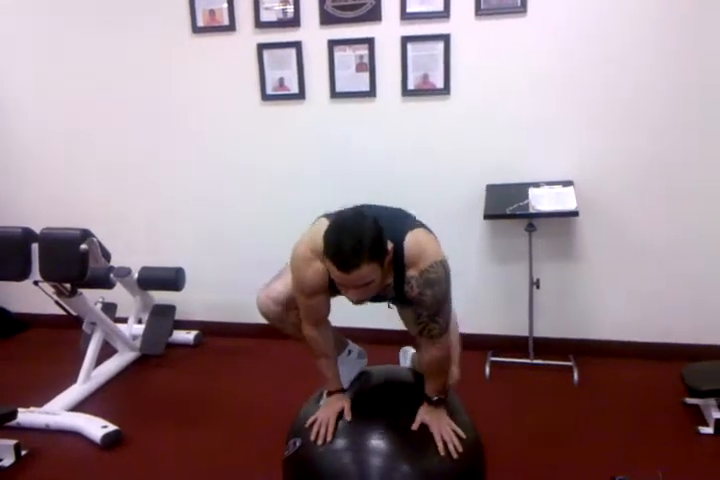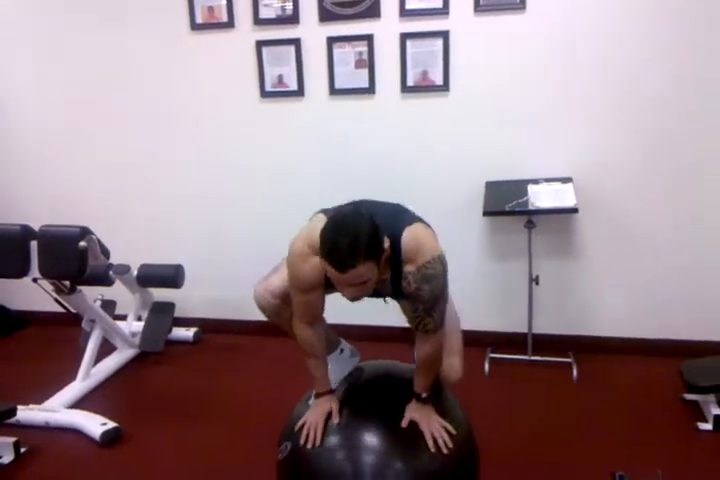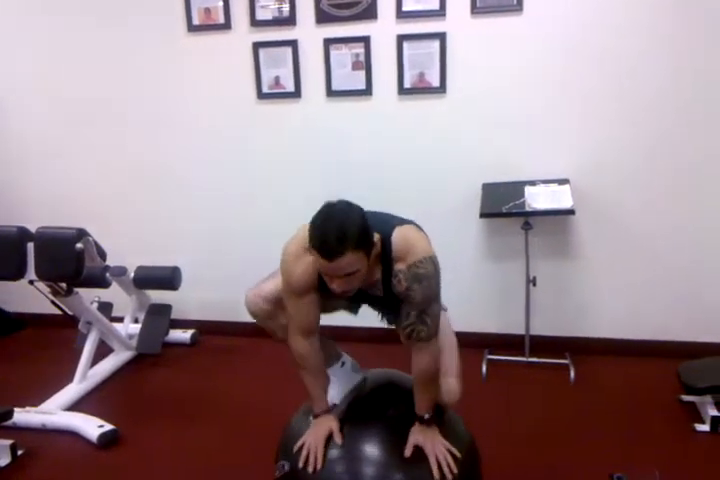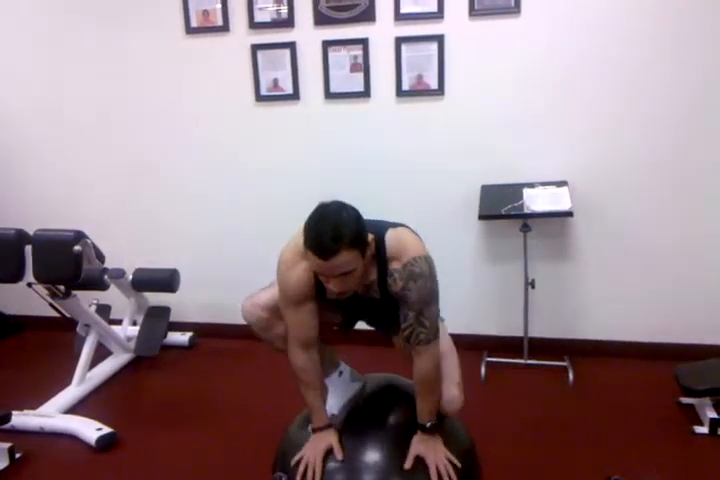
dt=0.2s
person 1, frame 1
left shoulder: (425, 264)
right shoulder: (309, 254)
left elbow: (435, 342)
right elbow: (314, 325)
left wrist: (434, 404)
right wrist: (335, 391)
left hip: (408, 278)
left knee: (448, 374)
right knee: (270, 303)
left ankle: (415, 362)
right ankle: (347, 357)
person 1, frame 2
left shoulder: (422, 258)
right shoulder: (306, 252)
left elbow: (429, 337)
right elbow: (306, 323)
left wrist: (421, 400)
right wrist: (323, 392)
left hip: (407, 268)
left knee: (450, 371)
right knee: (267, 296)
left ankle: (425, 366)
right ankle: (339, 355)
person 1, frame 3
left shoulder: (412, 260)
right shoulder: (298, 254)
left elbow: (424, 348)
right elbow: (302, 335)
left wrist: (424, 422)
right wrist: (322, 412)
left hip: (402, 297)
left knee: (448, 391)
right knee: (258, 301)
right ankle: (340, 369)
person 1, frame 4
left shoulder: (409, 262)
right shoulder: (294, 262)
left elbow: (424, 352)
right elbow: (302, 348)
left wrist: (427, 431)
right wrist: (320, 427)
left hip: (399, 308)
right hip: (339, 307)
left knee: (450, 401)
right knee: (255, 311)
right ankle: (339, 378)
